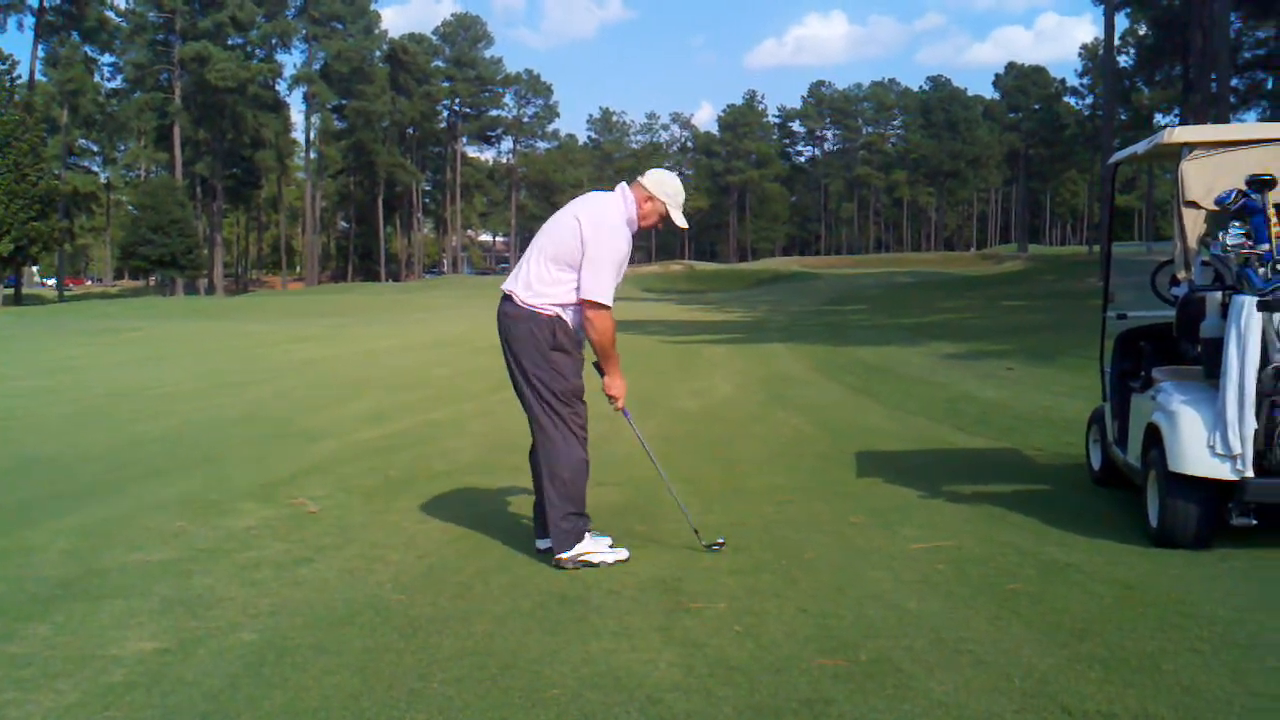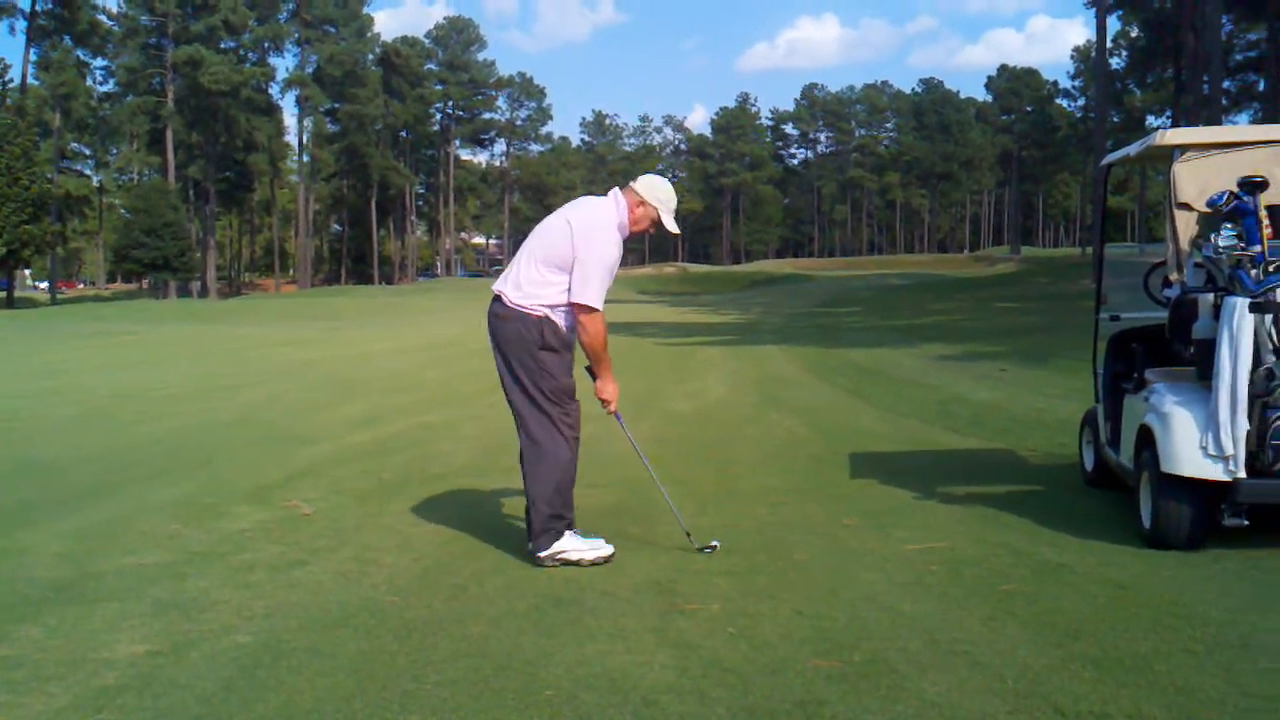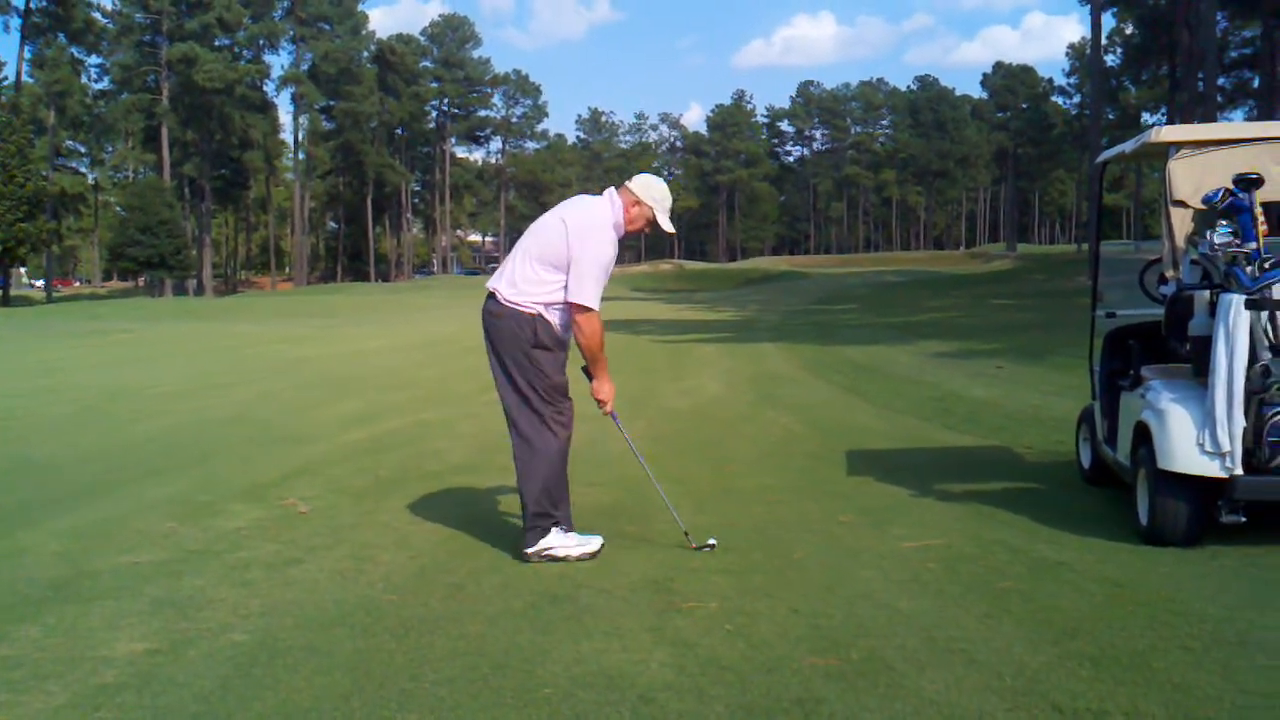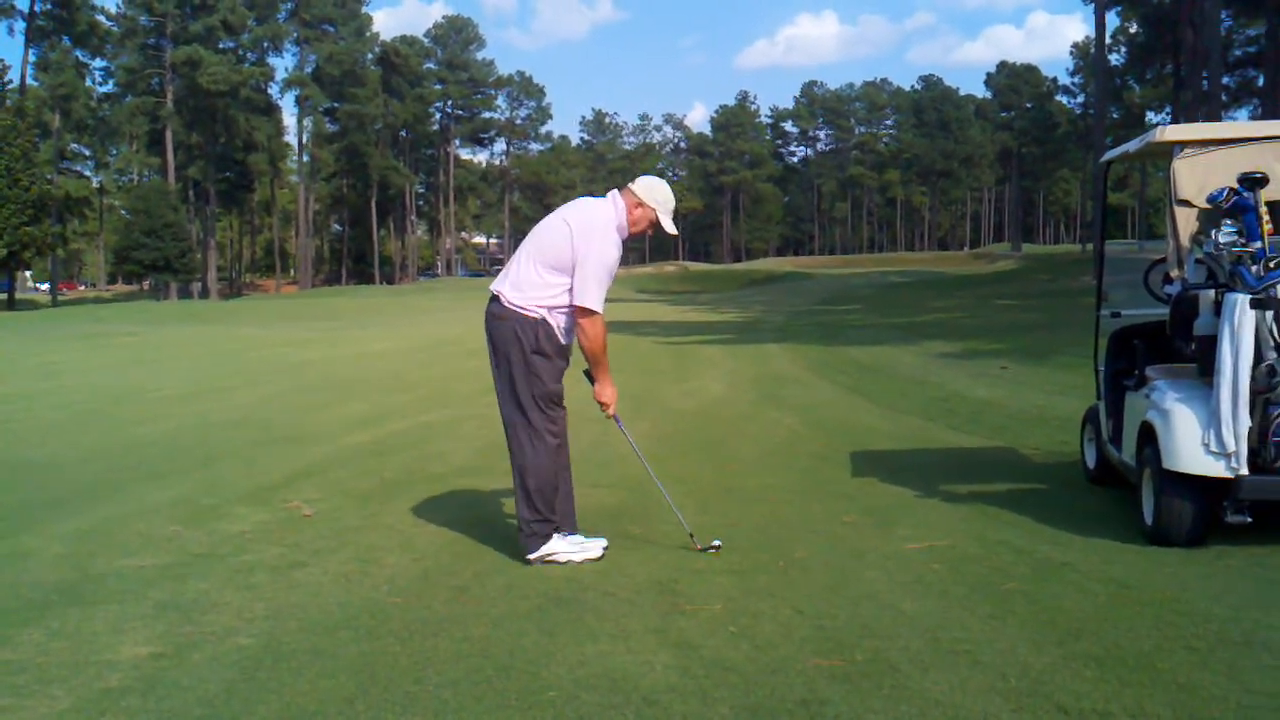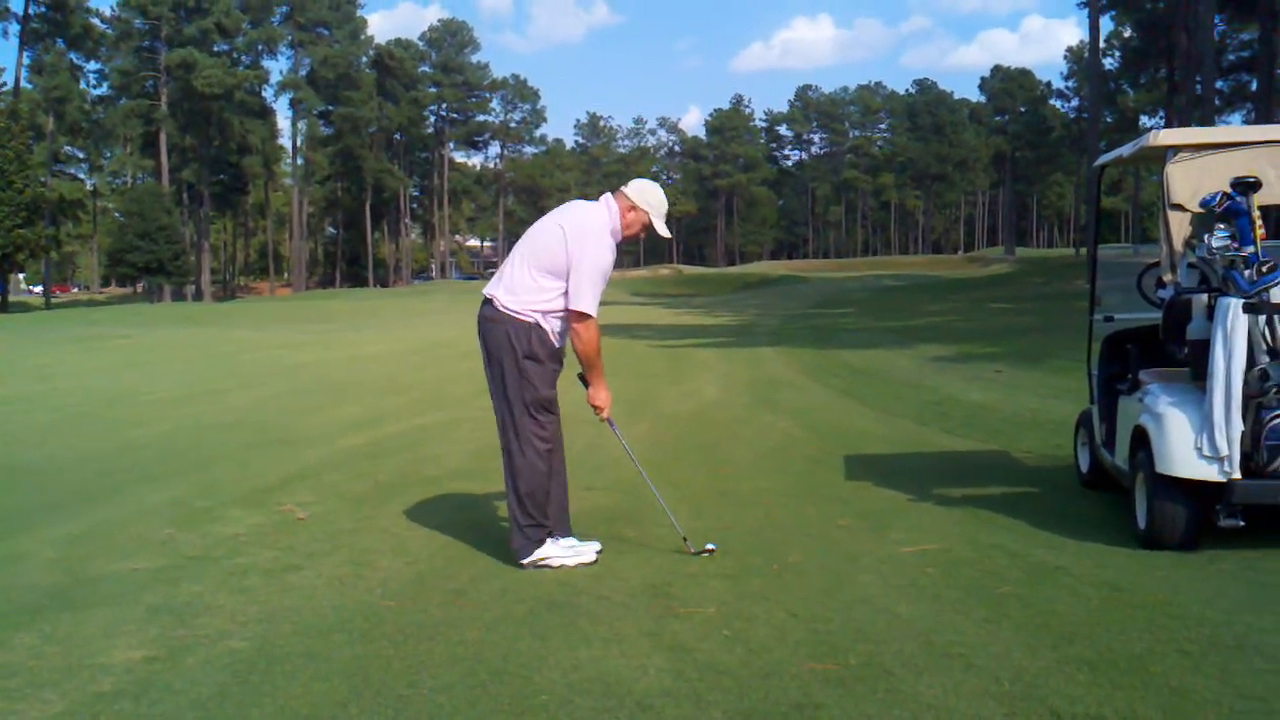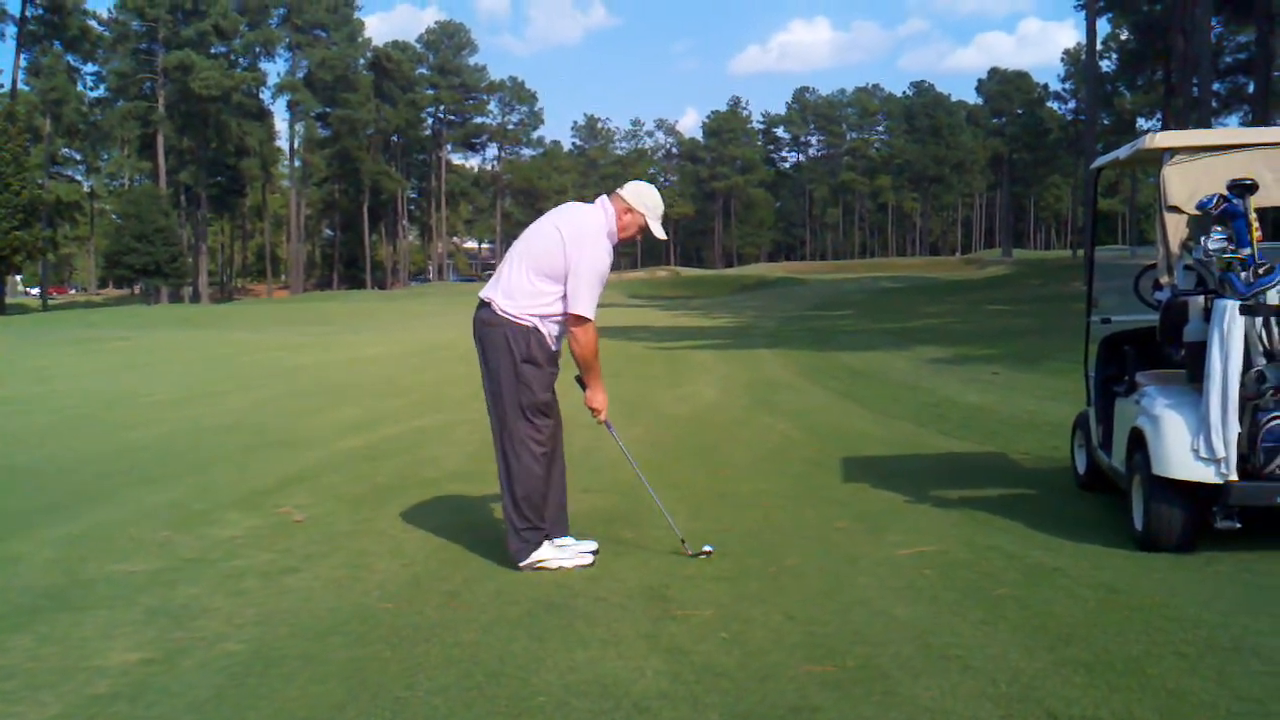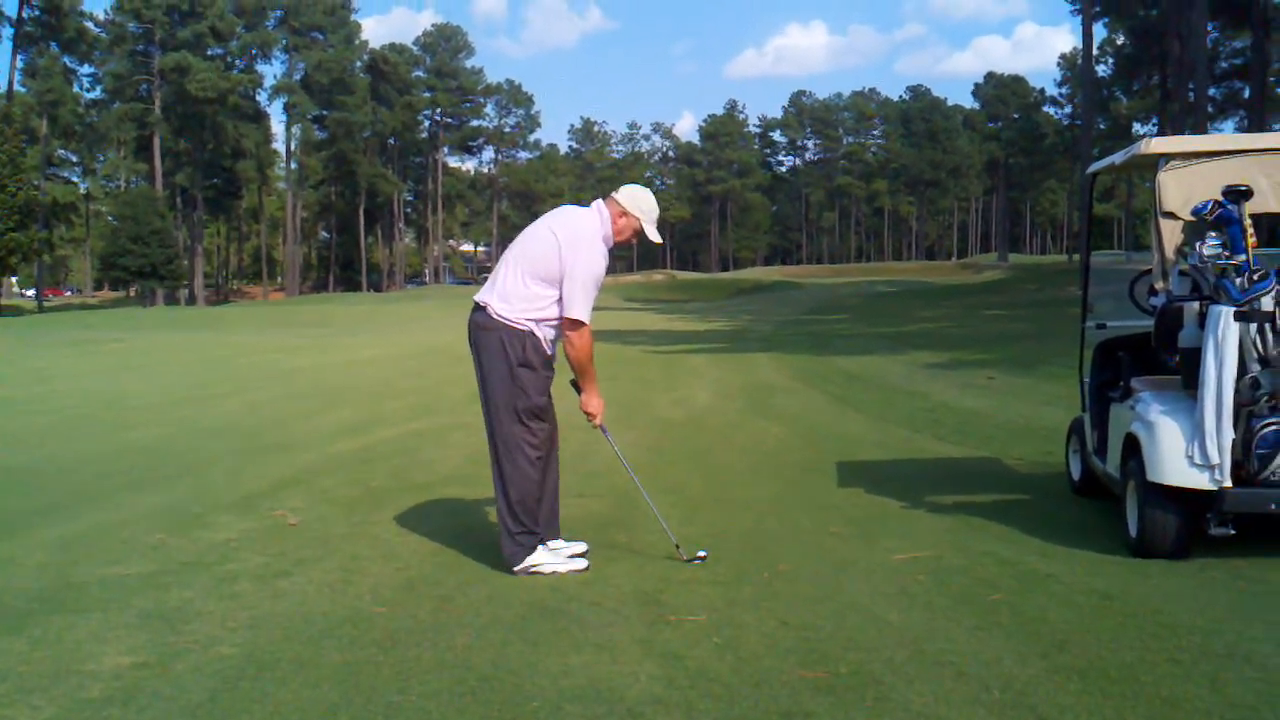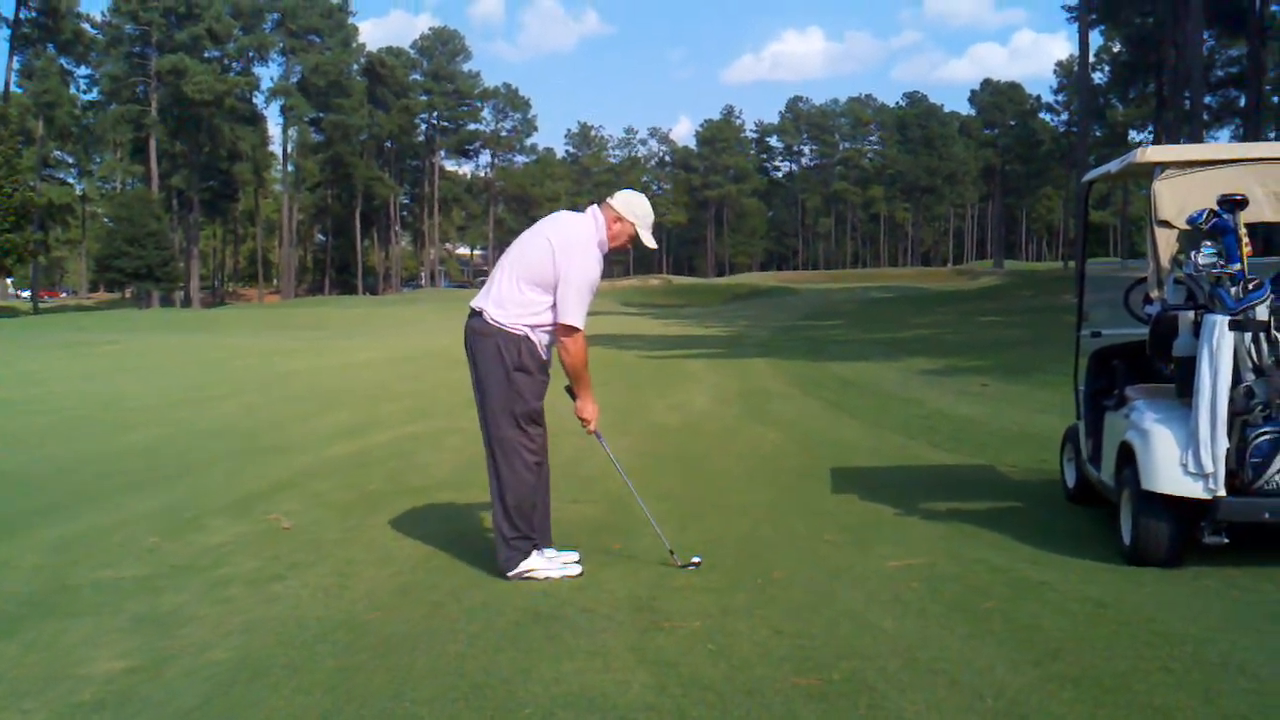
dt=0.1s
person 1, frame 1
left shoulder: (599, 203)
right shoulder: (613, 228)
right elbow: (595, 310)
right wrist: (613, 372)
left hip: (524, 314)
right hip: (539, 323)
left knee: (552, 426)
right knee: (564, 427)
left ankle: (552, 528)
right ankle: (571, 539)
person 1, frame 2
left shoulder: (593, 208)
right shoulder: (604, 232)
right elbow: (587, 313)
right wrist: (605, 376)
left hip: (521, 317)
right hip: (529, 324)
left knee: (547, 426)
right knee: (556, 425)
left ankle: (549, 529)
right ankle: (553, 535)
person 1, frame 3
left shoulder: (588, 207)
right shoulder: (599, 232)
right elbow: (583, 314)
right wrist: (601, 376)
left hip: (514, 315)
right hip: (522, 322)
left knee: (541, 423)
right knee: (548, 424)
left ankle: (546, 526)
right ankle: (542, 533)
person 1, frame 4
left shoulder: (590, 209)
right shoulder: (604, 235)
right elbow: (587, 317)
right wrist: (603, 380)
left hip: (517, 317)
right hip: (525, 326)
left knee: (547, 428)
right knee: (541, 430)
left ankle: (556, 528)
right ankle: (541, 539)
person 1, frame 5
left shoulder: (583, 212)
right shoulder: (598, 238)
right elbow: (582, 321)
right wrist: (598, 383)
left hip: (509, 321)
right hip: (518, 330)
left knee: (542, 432)
right knee: (534, 435)
left ankle: (550, 532)
right ankle: (534, 543)
person 1, frame 6
left shoulder: (578, 214)
right shoulder: (594, 242)
right elbow: (580, 324)
right wrist: (595, 386)
left hip: (504, 322)
right hip: (515, 332)
left knee: (544, 433)
right knee: (529, 438)
left ankle: (550, 532)
right ankle: (532, 546)
person 1, frame 7
left shoulder: (573, 217)
right shoulder: (590, 245)
right elbow: (575, 328)
right wrist: (590, 390)
left hip: (499, 326)
right hip: (510, 336)
left knee: (540, 437)
right knee: (524, 442)
left ankle: (541, 536)
right ankle: (526, 550)
person 1, frame 8
left shoulder: (569, 222)
right shoulder: (585, 251)
right elbow: (570, 334)
right wrist: (585, 396)
left hip: (497, 332)
right hip: (507, 341)
left knee: (527, 446)
right knee: (520, 448)
left ankle: (532, 544)
right ankle: (521, 555)
